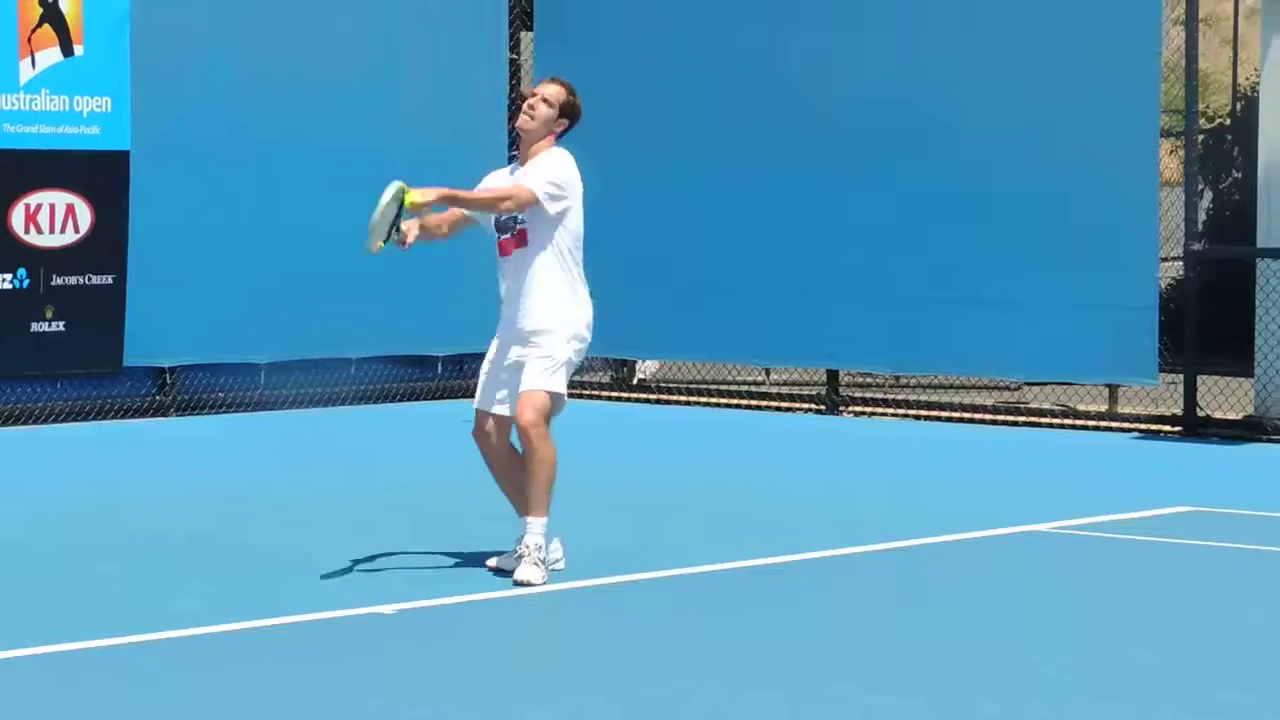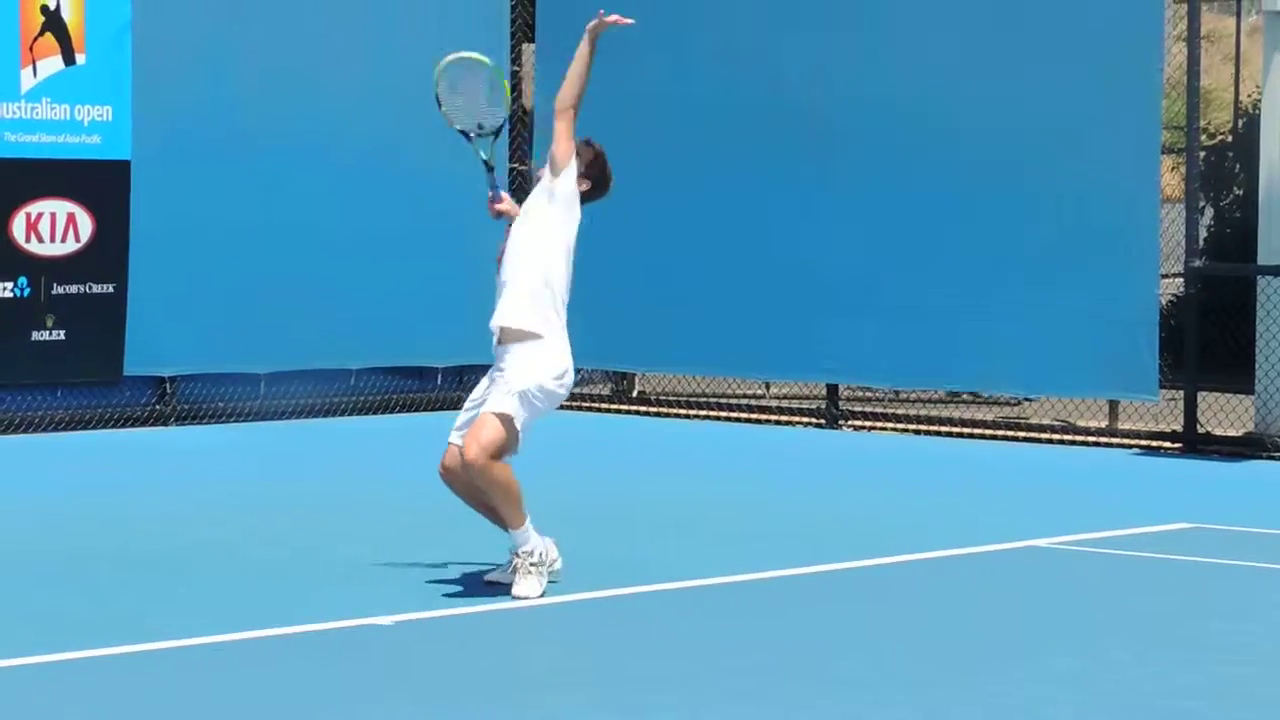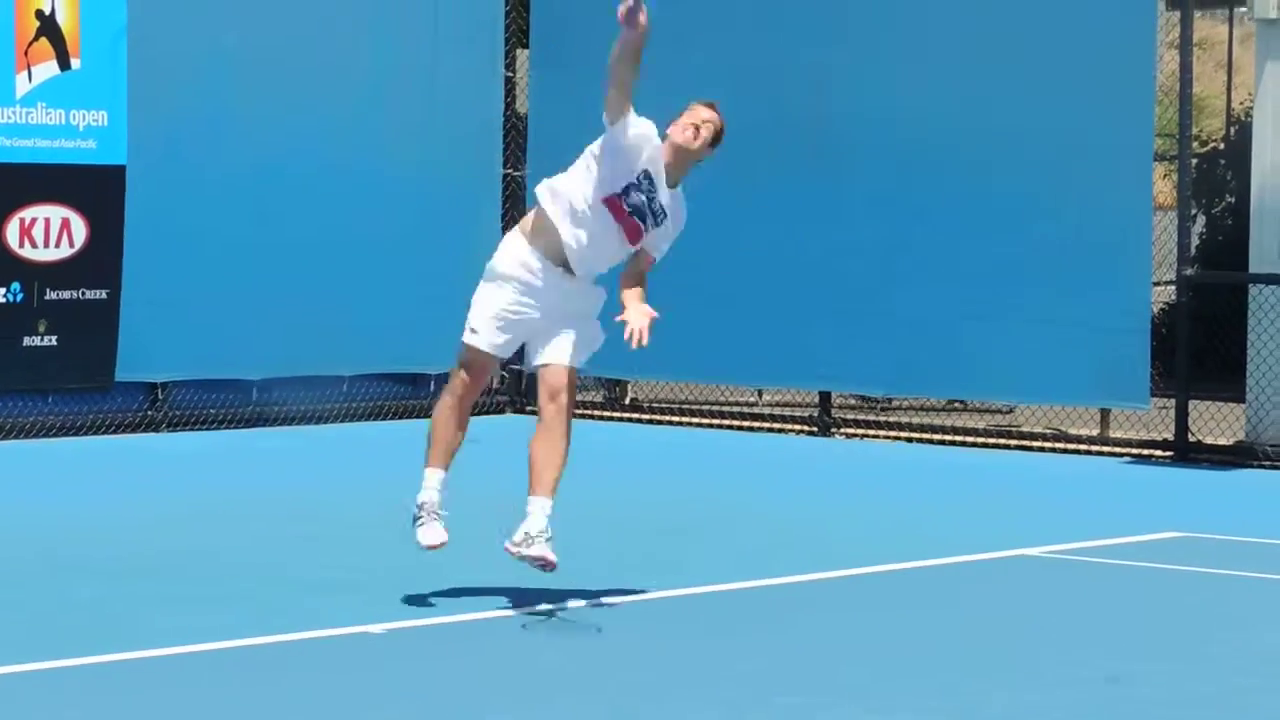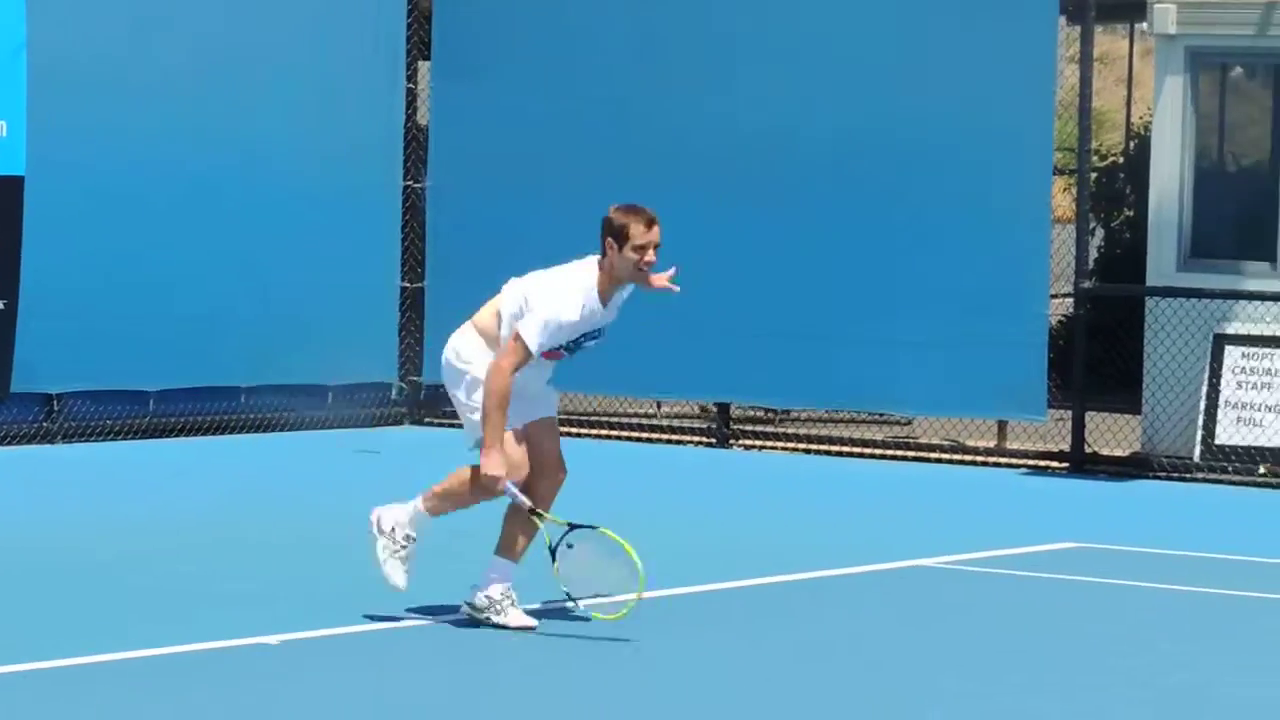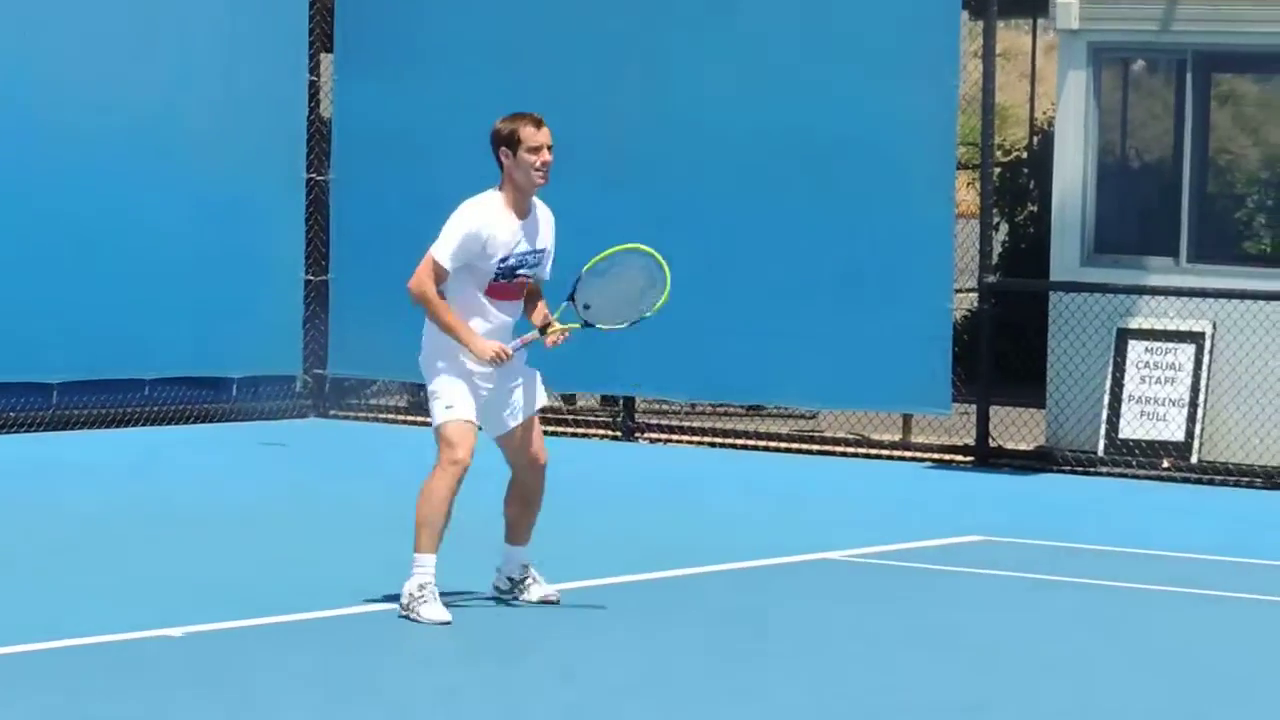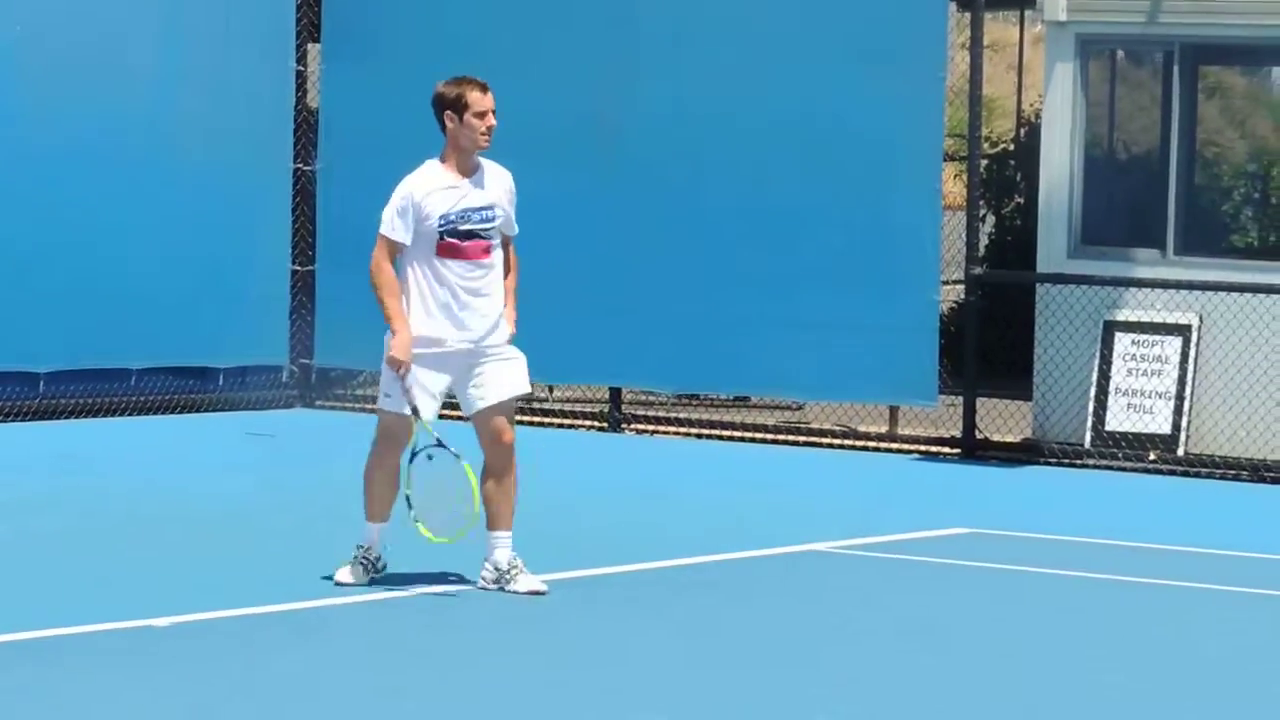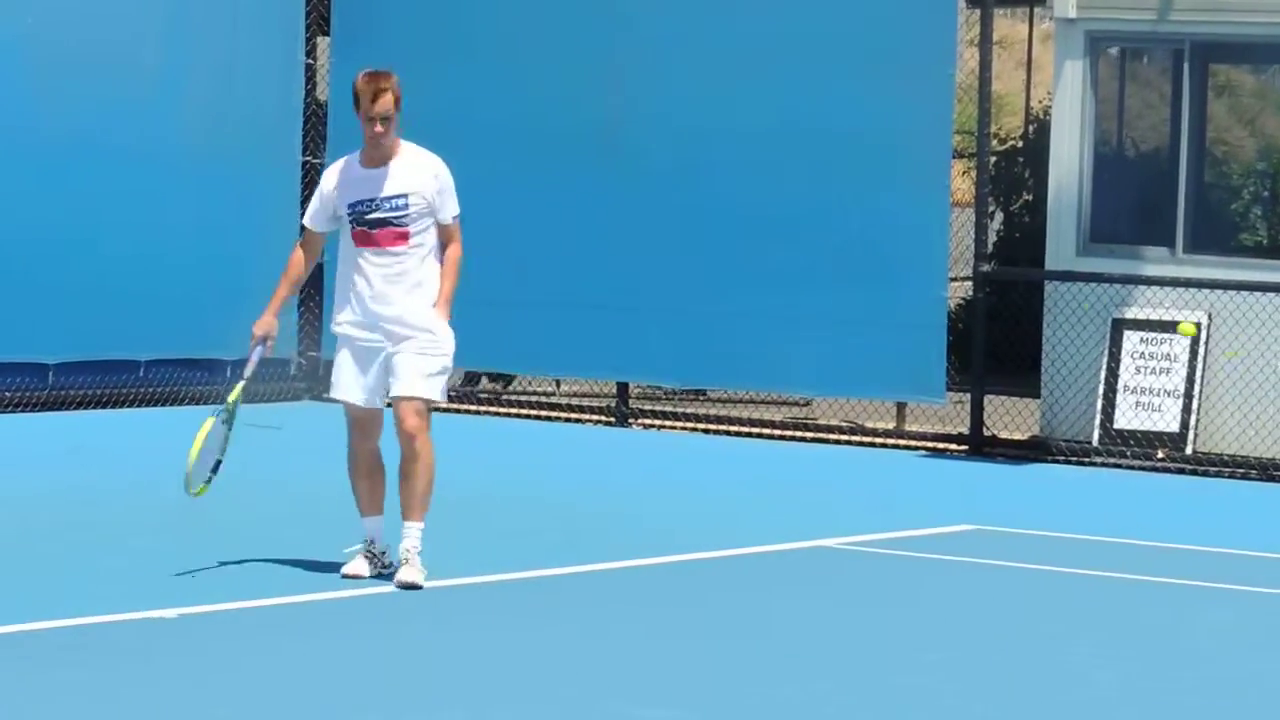
dt=0.5s
person 1, frame 1
left shoulder: (558, 167)
right shoulder: (500, 177)
left elbow: (508, 201)
right elbow: (450, 223)
left wrist: (441, 194)
right wrist: (417, 225)
left hip: (557, 323)
right hip: (513, 326)
left knee: (531, 418)
right knee: (489, 431)
left ankle: (535, 545)
right ankle: (538, 540)
person 1, frame 2
left shoulder: (558, 199)
right shoulder: (544, 218)
left elbow: (564, 109)
left wrist: (590, 37)
right wrist: (516, 217)
left hip: (535, 360)
right hip: (507, 363)
left knee: (476, 453)
right knee: (454, 468)
left ankle: (533, 549)
right ankle: (530, 548)
person 1, frame 3
left shoulder: (672, 215)
right shoulder: (634, 140)
left elbow: (634, 271)
right elbow: (618, 79)
left wrist: (635, 304)
left hip: (574, 296)
right hip: (523, 264)
left knee: (556, 397)
right knee: (468, 380)
left ankle: (534, 531)
right ankle: (430, 500)
person 1, frame 4
left shoulder: (613, 284)
right shoulder: (567, 303)
right elbow: (500, 369)
left wrist: (647, 280)
right wrist: (496, 444)
left hip: (526, 371)
right hip: (478, 364)
left knee: (548, 475)
right knee: (502, 473)
left ankle: (491, 591)
right ankle: (401, 519)
person 1, frame 5
left shoulder: (543, 219)
right shoulder: (477, 219)
right elbow: (421, 285)
left wrist: (544, 321)
right wrist: (473, 342)
left hip: (503, 357)
right hip: (455, 355)
left knee: (533, 464)
right knee: (456, 456)
left ankle: (513, 571)
right ankle: (420, 585)
person 1, frame 6
left shoulder: (501, 182)
right shoulder: (418, 188)
right elbow: (383, 263)
left wrist: (508, 307)
right wrist: (399, 332)
left hip: (484, 340)
right hip: (423, 343)
left knee: (501, 443)
right knee: (389, 445)
left ankle: (500, 561)
right ankle: (370, 549)
person 1, frame 7
left shoulder: (431, 170)
right shoulder: (337, 177)
left elbow: (453, 244)
right elbow: (307, 249)
left wrist: (442, 308)
right wrist: (272, 312)
left hip: (418, 325)
right hip: (359, 327)
left knee: (413, 428)
right knee: (361, 434)
left ankle: (411, 548)
right ankle: (373, 546)
